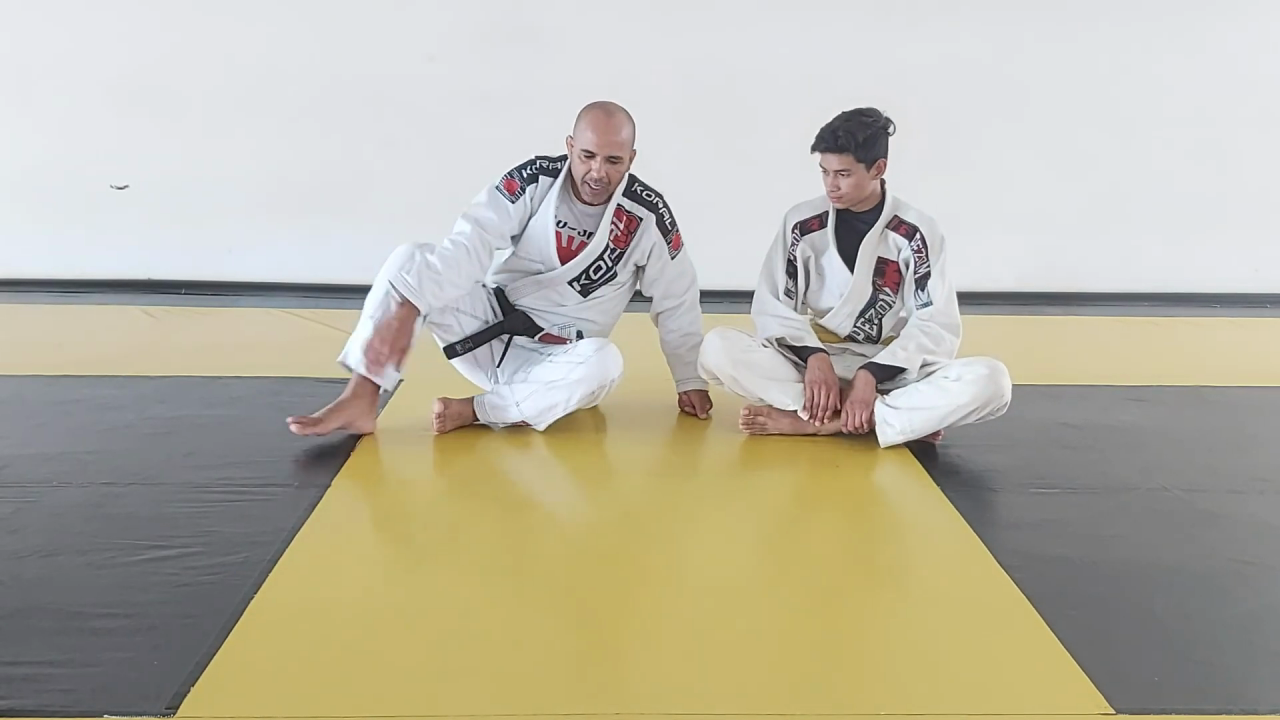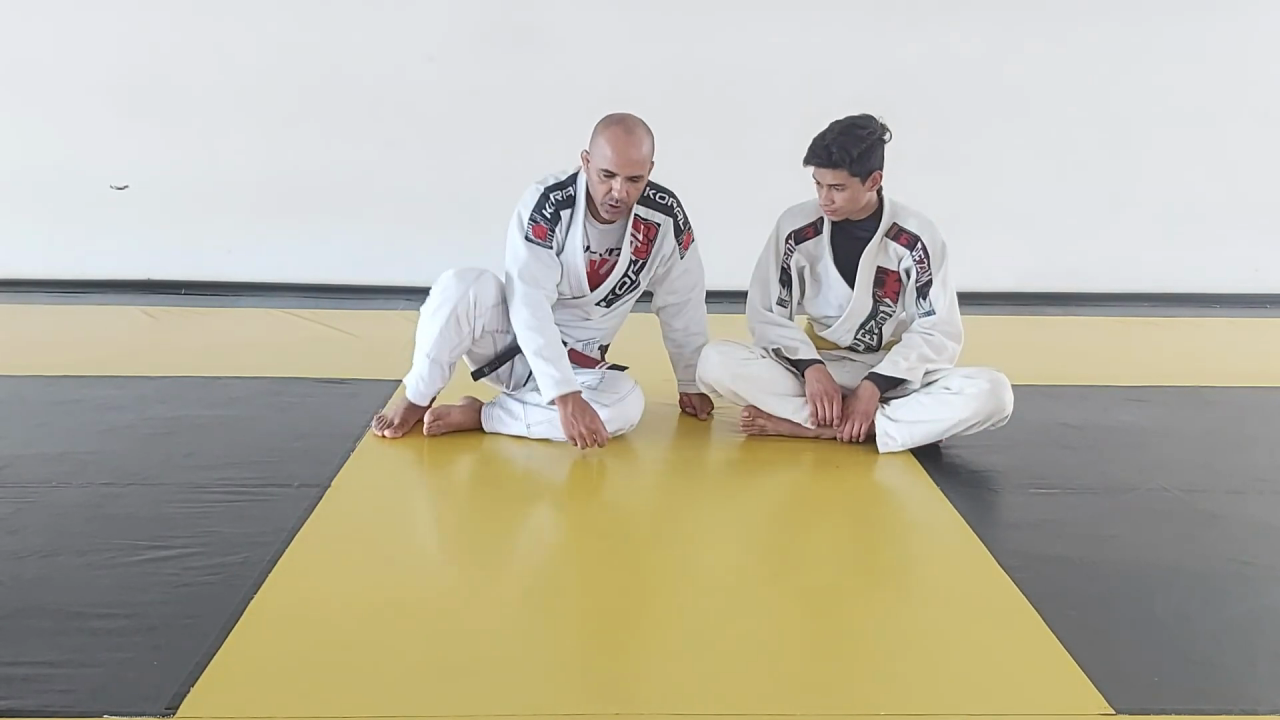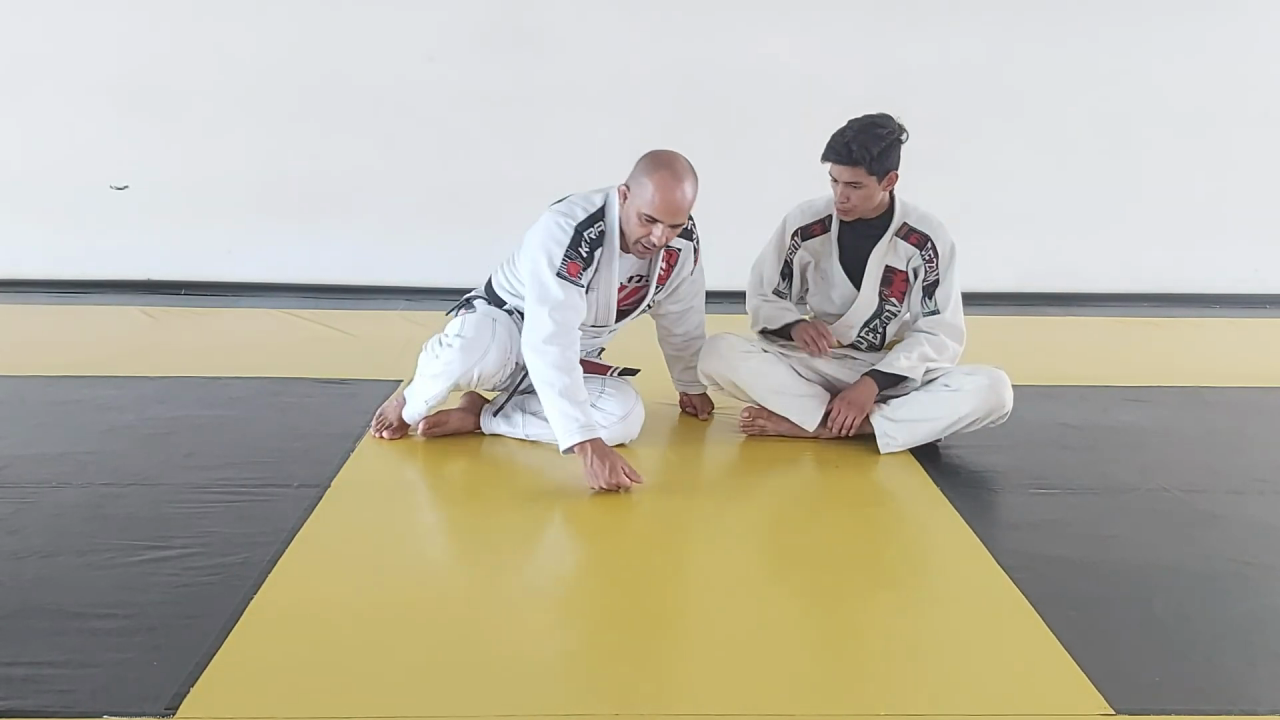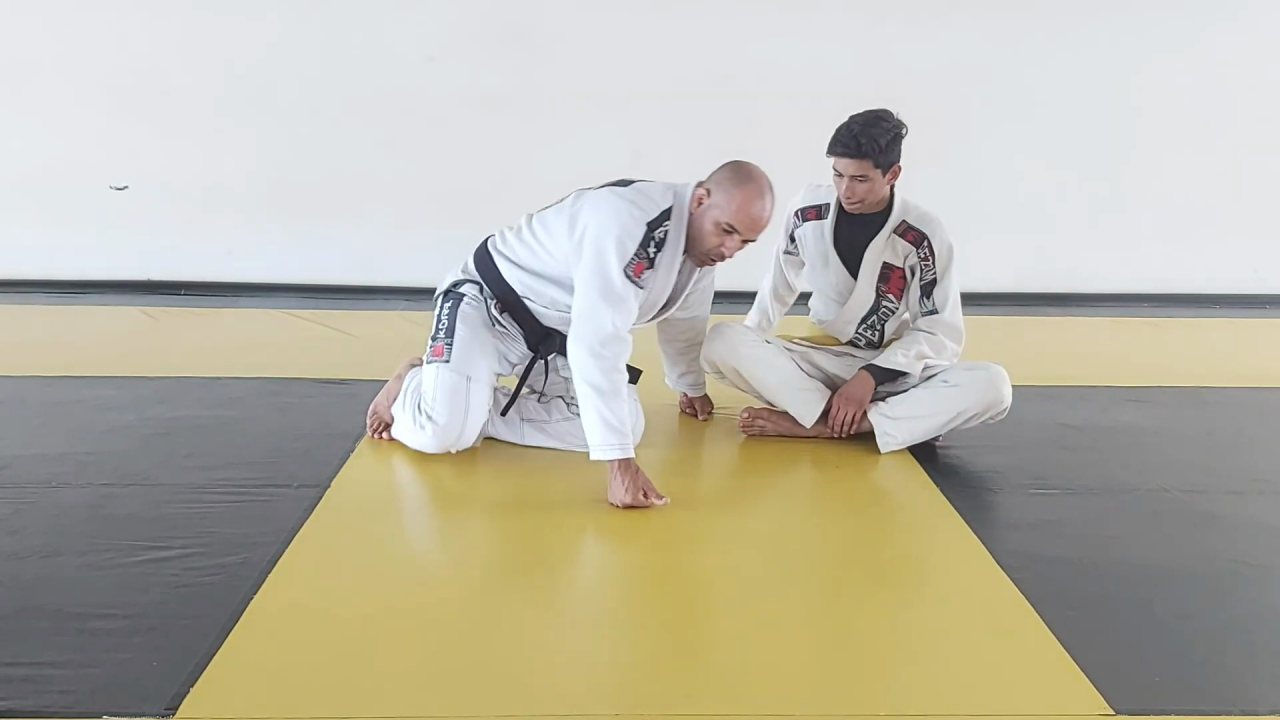
dt=0.4s
person 1, frame 1
left shoulder: (648, 215)
right shoulder: (533, 180)
left elbow: (676, 301)
right elbow: (468, 248)
left wrist: (690, 381)
right wrist: (405, 310)
left hip: (556, 358)
right hip: (492, 328)
left knee: (602, 364)
right knee: (411, 260)
left ankle: (476, 411)
right ankle: (360, 402)
person 1, frame 2
left shoulder: (665, 216)
right shoulder: (547, 204)
left elbow: (682, 302)
right elbow: (529, 307)
left wrist: (691, 383)
right wrist: (566, 398)
left hip: (576, 362)
right hip: (508, 338)
left knee: (626, 405)
right knee: (463, 286)
left ankle: (480, 416)
right ankle: (417, 401)
person 1, frame 3
left shoulder: (682, 241)
right shoulder: (565, 230)
left elbow: (681, 314)
right elbow: (548, 346)
left wrist: (691, 385)
right wrist: (589, 447)
left hip: (576, 360)
right hip: (507, 330)
left knee: (625, 417)
right knee: (473, 349)
left ankle: (478, 416)
right ankle: (411, 405)
person 1, frame 4
left shoulder: (707, 237)
right shoulder: (627, 217)
left elbow: (684, 318)
right elbow: (598, 345)
left wrist: (691, 387)
right wrist: (621, 465)
left hip: (553, 335)
right hip: (488, 302)
left knee: (626, 425)
right knee: (444, 430)
left ankle: (481, 410)
right ankle: (411, 388)
person 2, frame 1
left shoulder: (918, 232)
right shoulder: (802, 222)
left elbow: (936, 327)
right elbow: (773, 306)
left wrist: (871, 374)
right wrist: (814, 357)
left hip: (892, 368)
right hip: (816, 360)
left knee: (990, 382)
right knee: (718, 349)
left ankle: (811, 419)
person 2, frame 2
left shoulder: (917, 237)
right shoulder: (795, 227)
left elbow: (936, 332)
right elbow: (767, 314)
left wrist: (874, 386)
right wrist: (811, 368)
left hip: (892, 372)
right hip: (816, 364)
left knee: (992, 394)
right knee: (716, 363)
left ankle: (816, 425)
person 2, frame 3
left shoulder: (926, 237)
right shoulder: (804, 222)
left elbow: (939, 333)
right elbow: (763, 297)
left wrist: (873, 383)
right wrist: (795, 325)
left hip: (893, 371)
right hip: (820, 362)
left knee: (993, 391)
right knee: (718, 356)
left ankle: (812, 422)
person 2, frame 4
left shoulder: (924, 234)
right shoulder: (807, 209)
left elbow: (939, 334)
right elbow: (783, 270)
left wrist: (871, 377)
right wrist: (753, 328)
left hip: (892, 368)
right hip: (821, 358)
left knee: (992, 386)
right knee: (721, 342)
left ankle: (814, 422)
